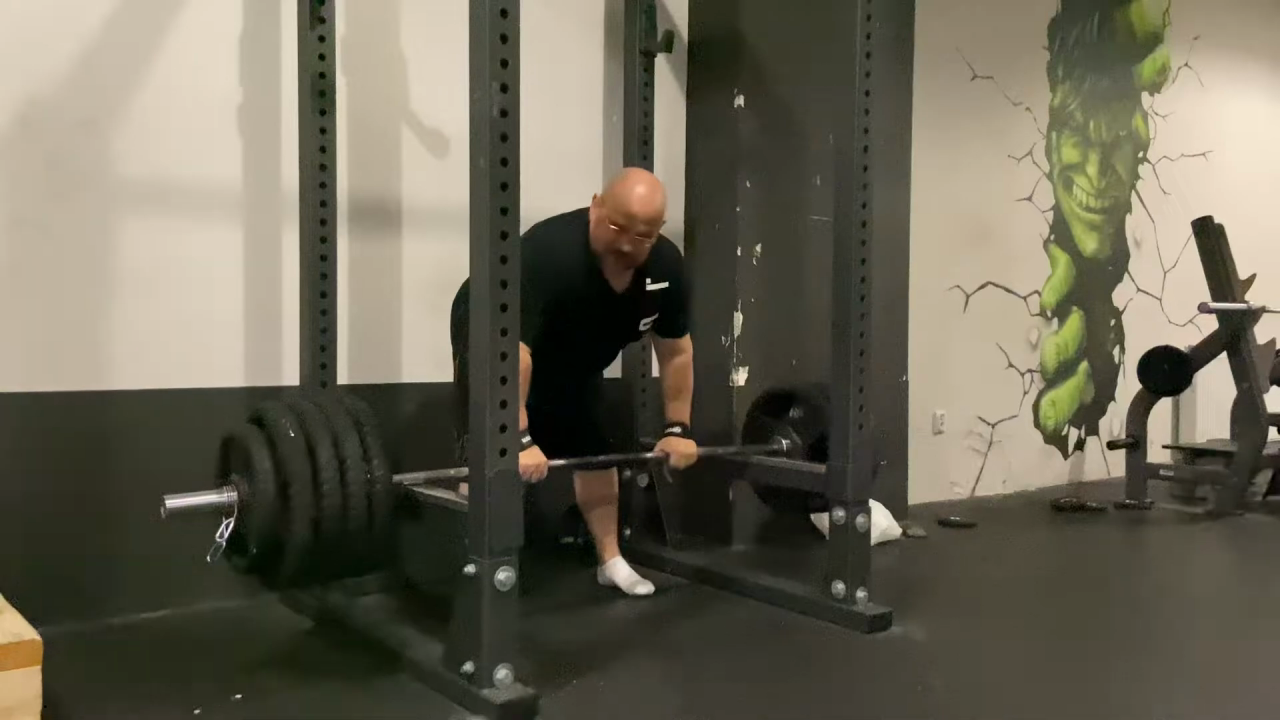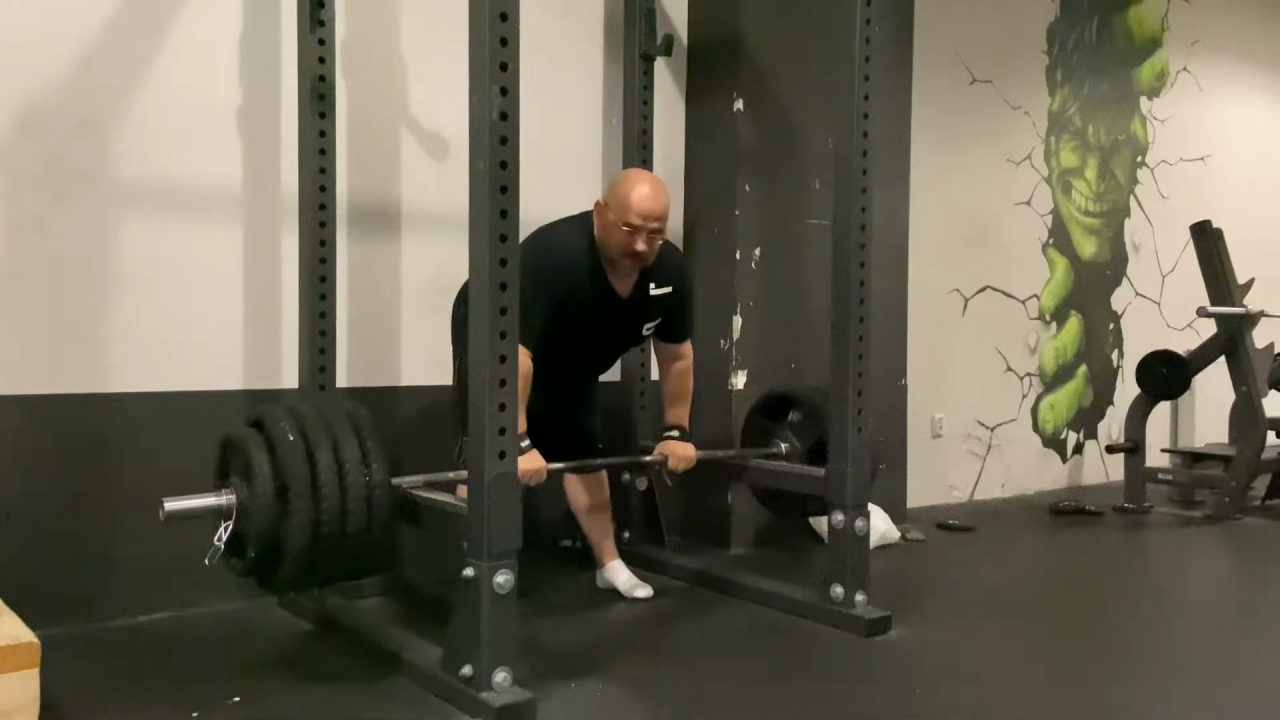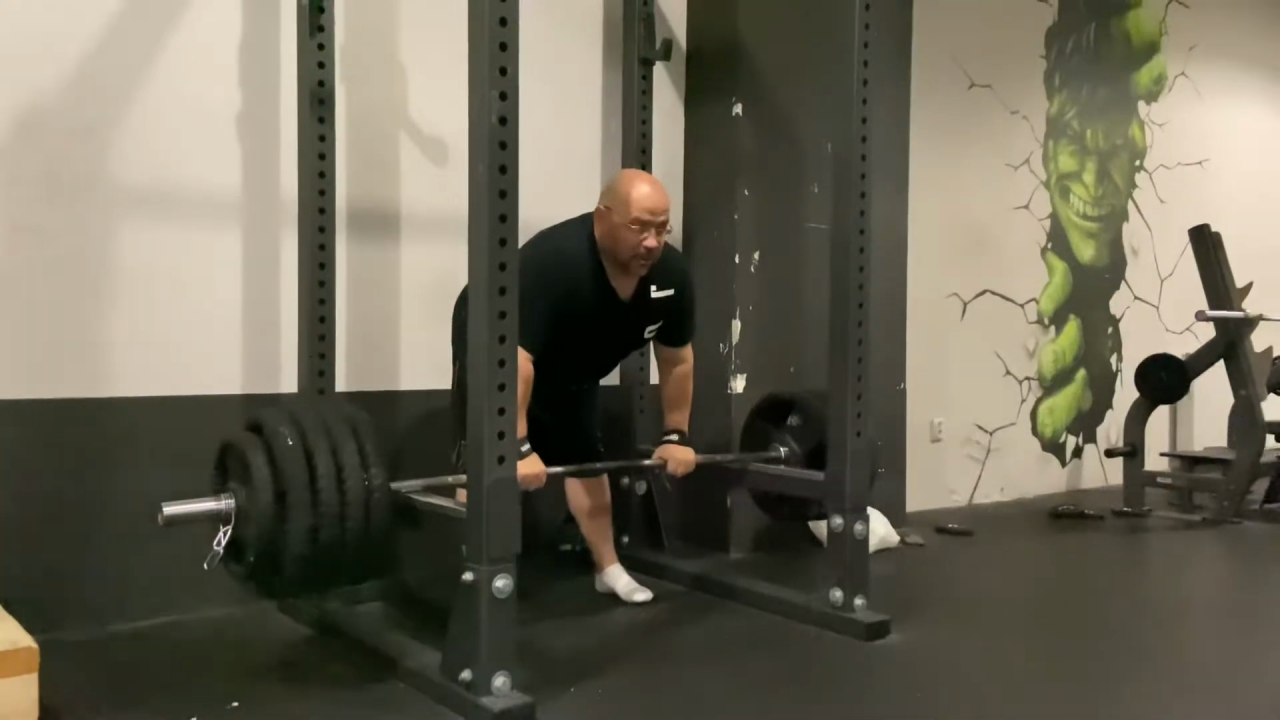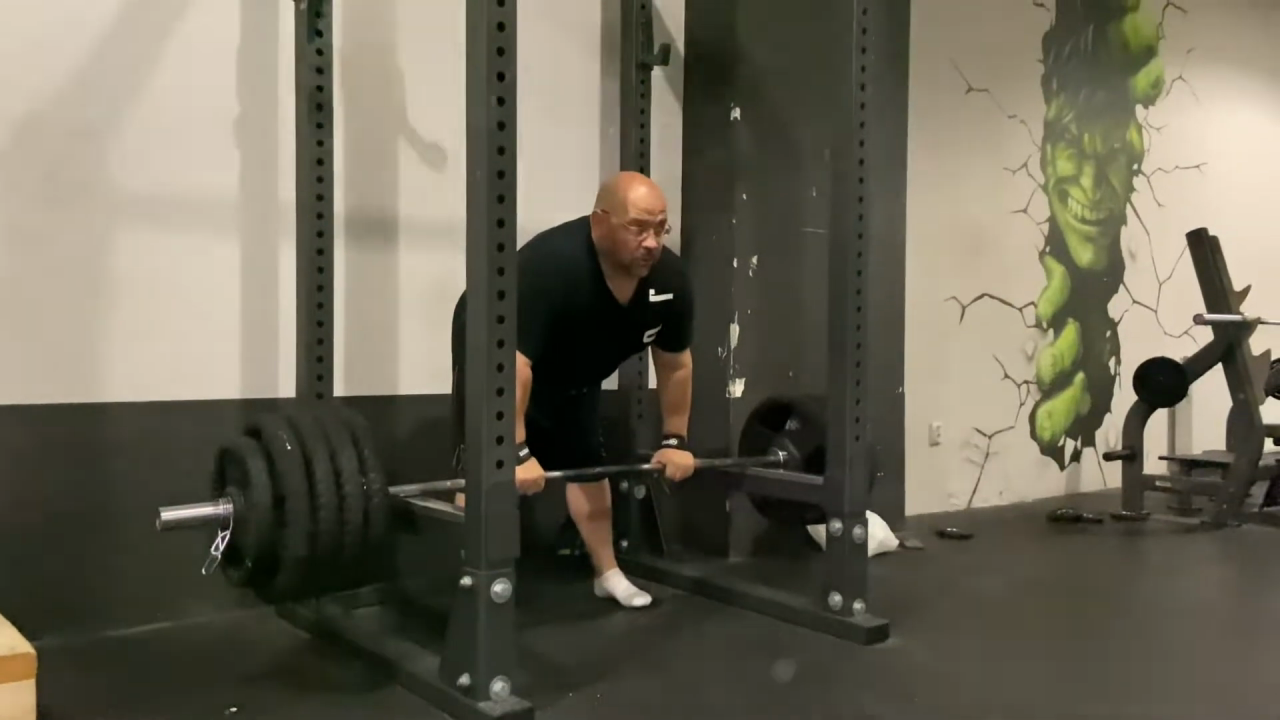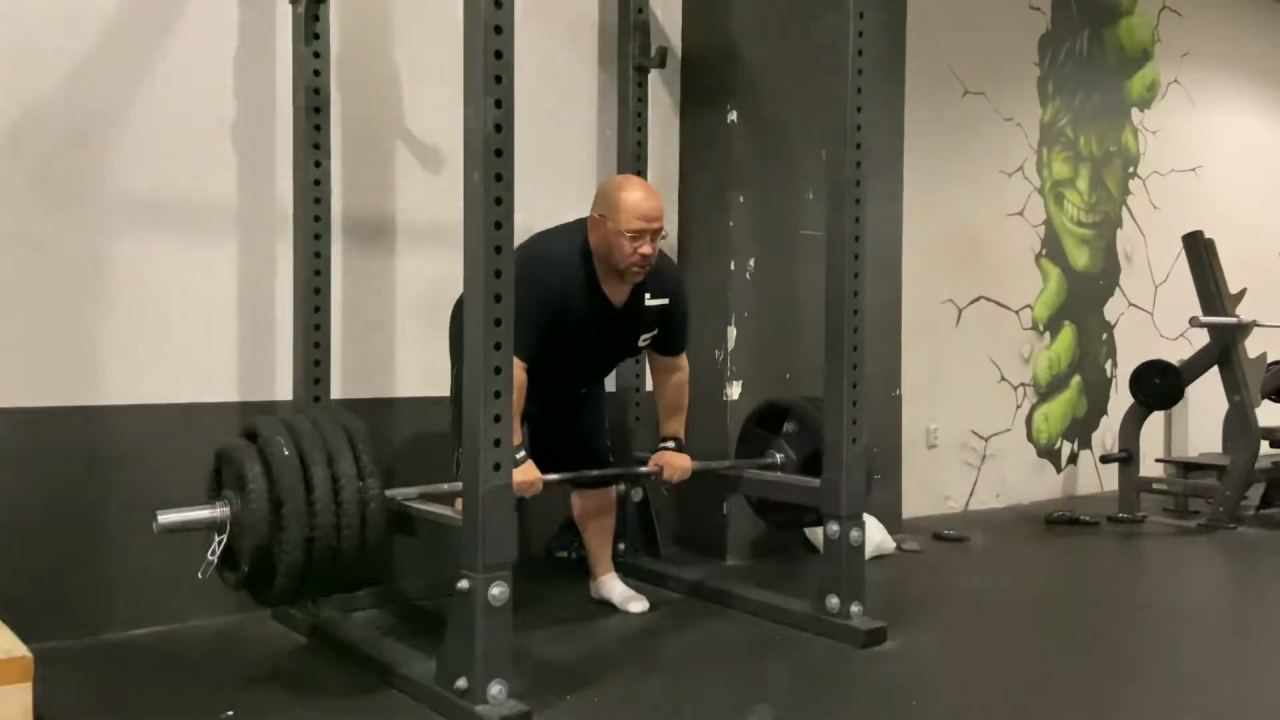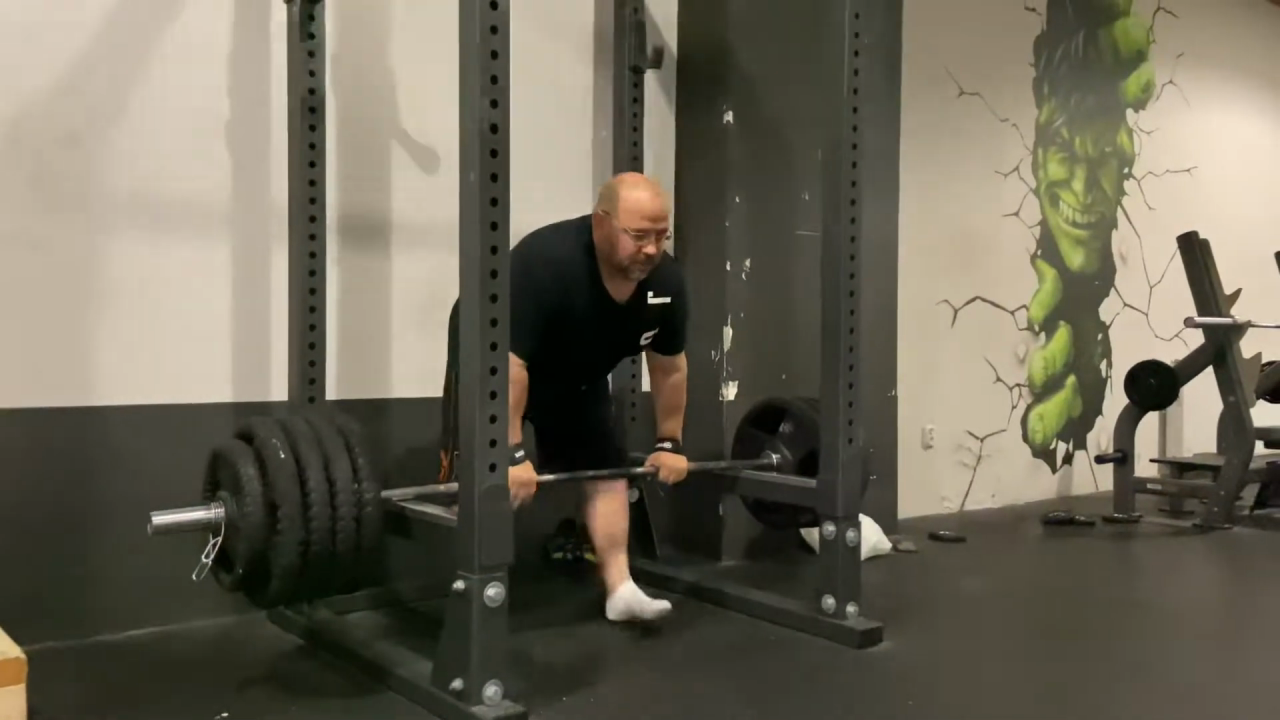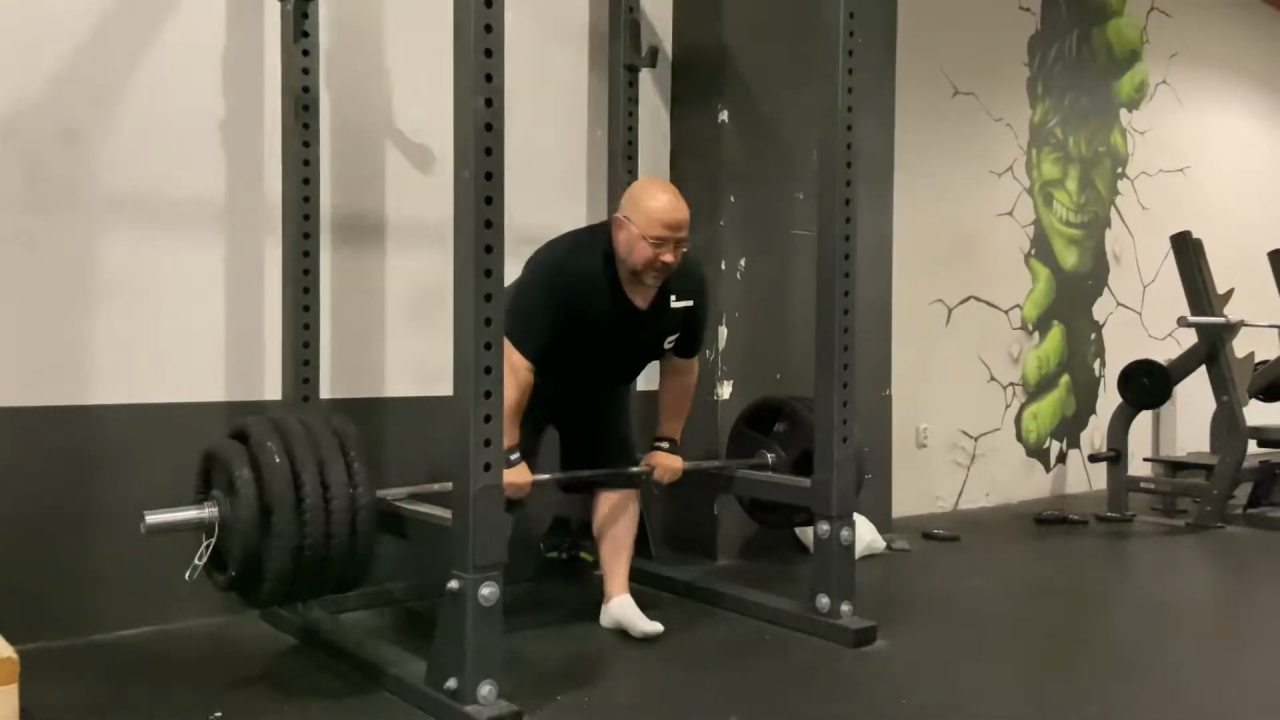
dt=0.3s
person 1, frame 1
left shoulder: (666, 265)
right shoulder: (549, 251)
left elbow: (676, 351)
right elbow: (511, 350)
left wrist: (677, 428)
right wrist: (519, 439)
left hip: (572, 358)
left knee: (594, 449)
left ankle: (610, 560)
person 1, frame 2
left shoulder: (669, 270)
right shoulder: (553, 254)
left elbow: (676, 355)
right elbow: (514, 354)
left wrist: (676, 432)
right wrist: (518, 442)
left hip: (570, 361)
left knee: (584, 453)
left ankle: (609, 564)
person 1, frame 3
left shoulder: (671, 273)
right shoulder: (554, 259)
left elbow: (676, 359)
right elbow: (514, 358)
left wrist: (676, 436)
right wrist: (518, 448)
left hip: (571, 366)
left knee: (585, 458)
left ankle: (609, 569)
person 1, frame 4
left shoulder: (669, 277)
right shoulder: (551, 263)
left elbow: (675, 364)
right elbow: (513, 363)
left wrist: (674, 440)
right wrist: (517, 452)
left hip: (572, 372)
left knee: (587, 464)
left ankle: (608, 574)
person 1, frame 5
left shoulder: (663, 280)
right shoulder: (544, 266)
left elbow: (671, 367)
right elbow: (506, 366)
left wrist: (672, 442)
right wrist: (514, 455)
left hip: (576, 373)
left knee: (595, 467)
left ankle: (603, 576)
person 1, frame 6
left shoulder: (665, 281)
right shoulder: (546, 261)
left elbow: (669, 366)
right elbow: (509, 362)
left wrist: (669, 444)
right wrist: (513, 454)
left hip: (583, 374)
left knee: (606, 468)
left ankle: (621, 589)
person 1, frame 7
left shoulder: (688, 284)
right shoulder: (562, 267)
left elbow: (681, 368)
right elbow: (516, 365)
left wrist: (666, 443)
right wrist: (507, 455)
left hip: (598, 386)
right hip: (527, 375)
left knee: (619, 476)
right knee: (505, 481)
left ankle: (617, 600)
